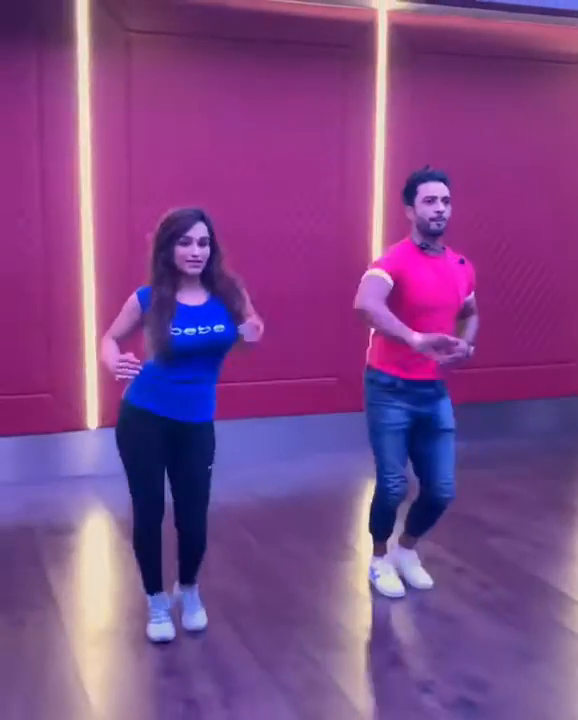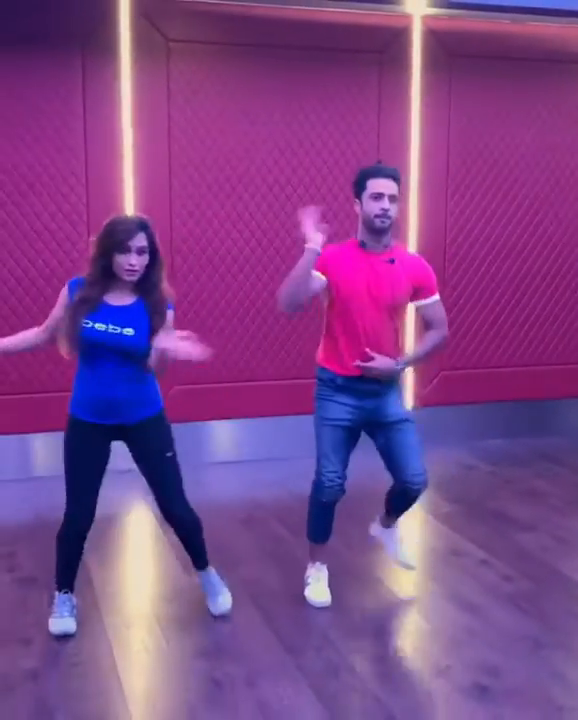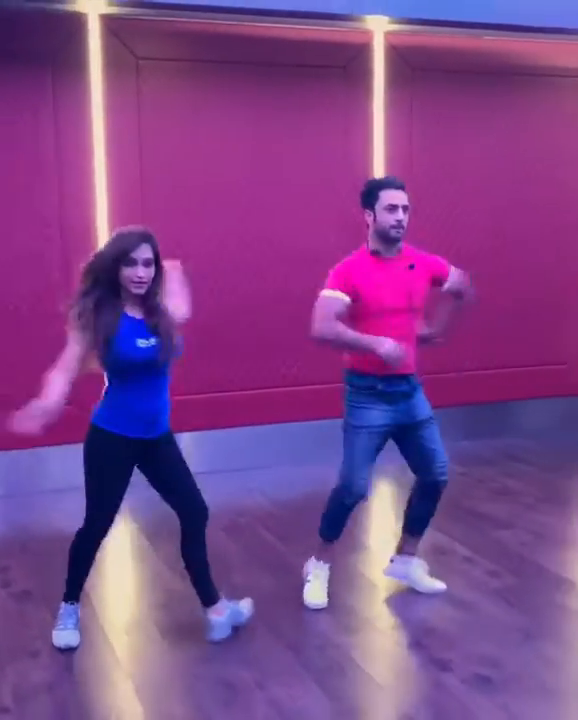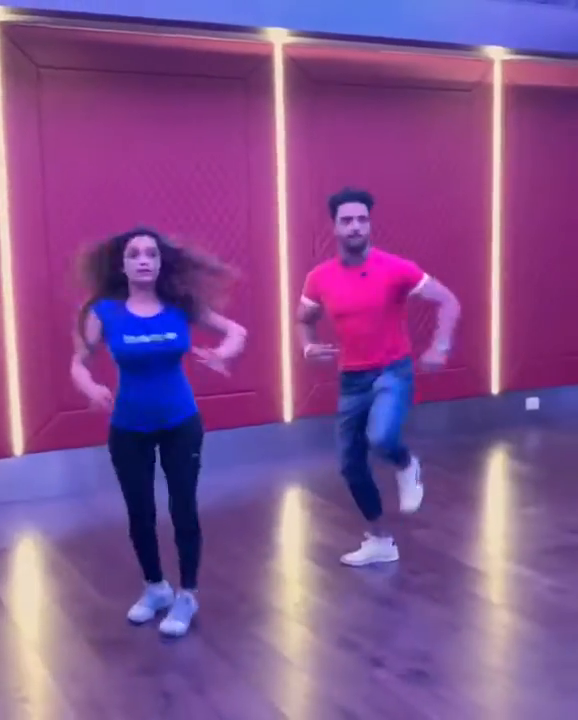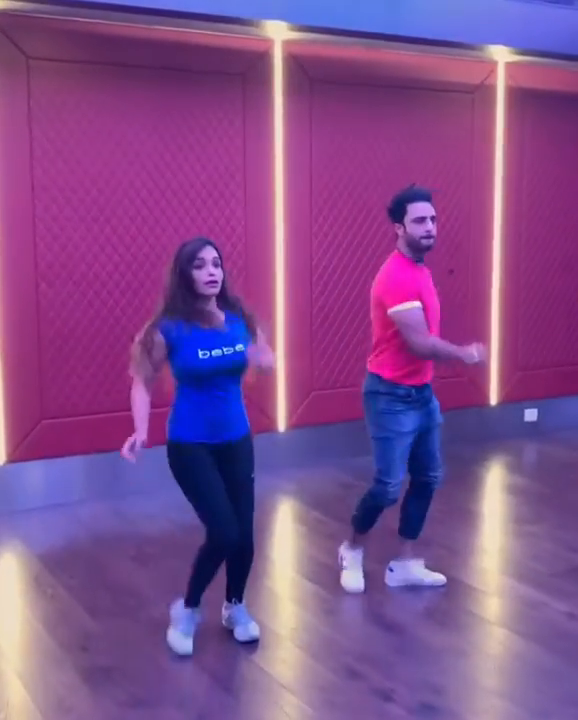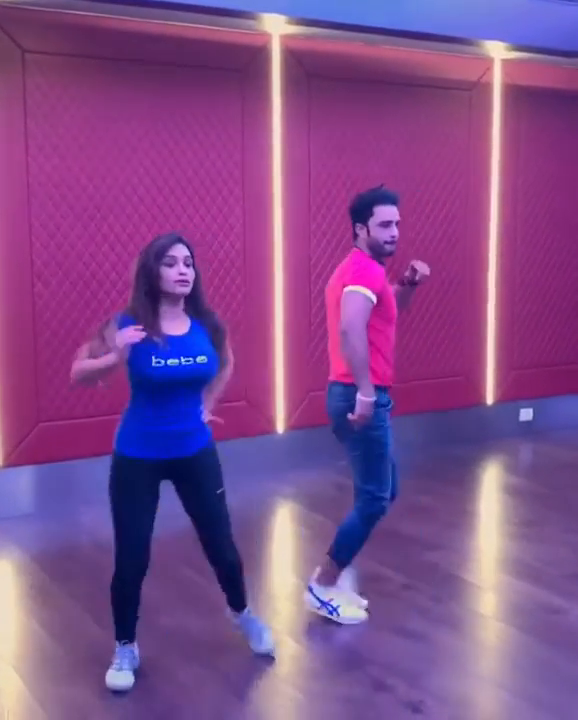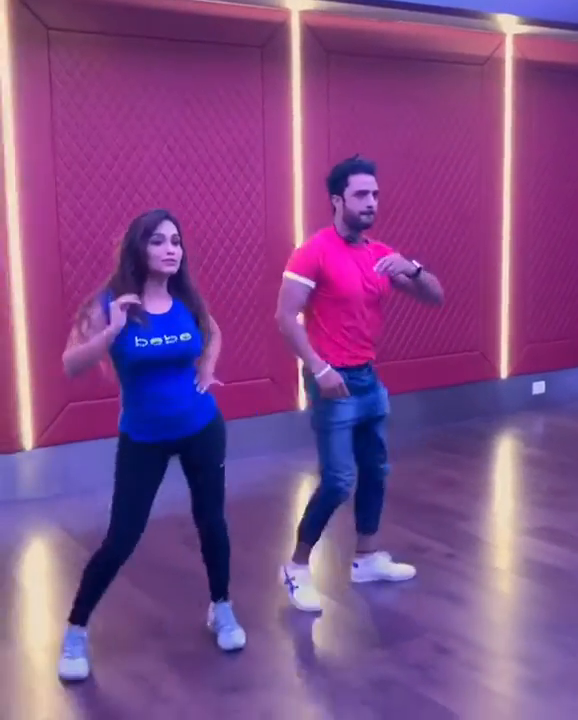
dt=0.7s
person 1, frame 1
left shoulder: (227, 291)
right shoulder: (147, 299)
left elbow: (248, 321)
right elbow: (110, 338)
left wrist: (252, 331)
right wrist: (115, 361)
left hip: (196, 420)
right hip: (143, 415)
left knee: (192, 519)
right knee: (148, 513)
left ankle: (188, 591)
right ankle: (155, 601)
person 1, frame 2
left shoulder: (157, 305)
right shoulder: (78, 292)
left elbow: (159, 361)
right elbow: (44, 333)
left wrist: (172, 350)
left hip: (144, 419)
right hip: (87, 422)
left knee: (175, 506)
right knee: (78, 514)
left ankle: (207, 575)
right ankle: (64, 597)
person 1, frame 3
left shoulder: (156, 311)
right shoulder: (100, 316)
left elbow: (181, 314)
right elbow: (65, 370)
left wrist: (173, 272)
right wrist: (46, 405)
left hip: (155, 437)
right hip: (113, 439)
left knee: (194, 514)
right knee: (96, 527)
left ankle: (217, 608)
right ankle: (70, 608)
person 1, frame 4
left shoulder: (183, 307)
right shoulder: (103, 312)
left elbow: (236, 330)
right elbow: (79, 363)
left wrist: (221, 353)
right wrist: (90, 386)
left hip: (180, 424)
right hip: (128, 429)
left knee: (183, 510)
right knee: (140, 515)
left ankle: (185, 595)
right ankle: (155, 589)
person 1, frame 5
left shoulder: (237, 317)
right shoulder: (168, 328)
left elbow: (261, 355)
right elbow: (140, 379)
left wrist: (262, 357)
right wrist: (139, 430)
left hip: (235, 437)
right hip: (189, 443)
left knee: (243, 534)
right knee: (225, 533)
left ankle: (235, 607)
right ankle: (187, 610)
person 1, frame 6
left shoulder: (208, 325)
right shoulder: (128, 326)
left elbow: (225, 365)
right elbow: (78, 373)
left wrist: (206, 404)
right wrist: (115, 356)
left hip: (195, 453)
right hip: (137, 457)
left knee: (221, 548)
right knee: (131, 559)
left ankle: (243, 615)
right ankle: (125, 649)
person 1, frame 7
left shoulder: (188, 301)
right shoulder: (108, 304)
left elbow: (213, 335)
right elbow: (70, 364)
left wrist: (205, 369)
right wrist: (113, 330)
left hip: (202, 427)
right hip: (141, 437)
left knee: (212, 523)
right knee: (120, 540)
left ankle: (221, 609)
right ankle: (76, 632)
person 2, frame 1
left shoulder: (461, 267)
right shoulder: (395, 261)
left elbow: (470, 315)
right elbow: (366, 302)
left wrist: (466, 343)
right wrist: (412, 337)
left hip: (435, 393)
right hip: (390, 391)
left knee: (441, 490)
right knee: (392, 487)
left ankle: (404, 550)
right ankle: (381, 558)
person 2, frame 2
left shoulder: (415, 268)
right shoulder: (330, 258)
left elbow: (439, 329)
right elbow: (287, 305)
left wrist: (401, 363)
right wrist: (309, 248)
left hip: (385, 391)
right hip: (336, 390)
left knee: (413, 478)
right knee: (329, 484)
left ankle: (386, 527)
right ankle: (316, 568)
person 2, frame 3
left shoulder: (425, 261)
right shoulder: (349, 271)
left elbow: (461, 286)
right elbow: (320, 328)
left wrist: (433, 328)
right wrist: (374, 343)
left hip: (408, 388)
right hip: (369, 392)
left knee: (435, 474)
right knee: (353, 486)
left ankle: (406, 560)
right ankle: (318, 565)
person 2, frame 4
left shoulder: (396, 268)
right shoulder: (319, 277)
left elbow: (449, 302)
right elbow: (303, 321)
left wrist: (441, 345)
right wrist: (309, 346)
left hip: (392, 372)
right hip: (350, 382)
left knee: (381, 439)
right knee: (351, 465)
left ankle: (407, 466)
right ankle: (379, 541)
person 2, frame 5
left shoulder: (418, 271)
right shoulder: (396, 277)
right elbow: (419, 343)
left wrist: (448, 352)
right wrist: (465, 354)
left hip: (419, 391)
right hip: (390, 393)
left knee: (426, 480)
right knee: (388, 485)
left ankle: (404, 564)
right ankle: (353, 549)
person 2, frame 6
left shoulder: (356, 269)
right shoulder: (367, 270)
left elbow: (384, 308)
right elbow: (350, 329)
left wrist: (408, 284)
right wrist: (365, 392)
left hip: (349, 395)
right hip: (360, 398)
left knee: (378, 489)
right knee: (373, 499)
left ankle: (337, 576)
right ankle: (324, 588)
person 2, frame 7
left shoulder: (380, 254)
right shoulder: (314, 253)
left elbow: (434, 295)
right elbow: (286, 315)
left wrist: (412, 269)
right wrist: (319, 369)
left hip: (368, 379)
right hip: (333, 384)
left knee: (376, 471)
right knee: (338, 482)
left ankle: (368, 558)
right ankle: (297, 568)
